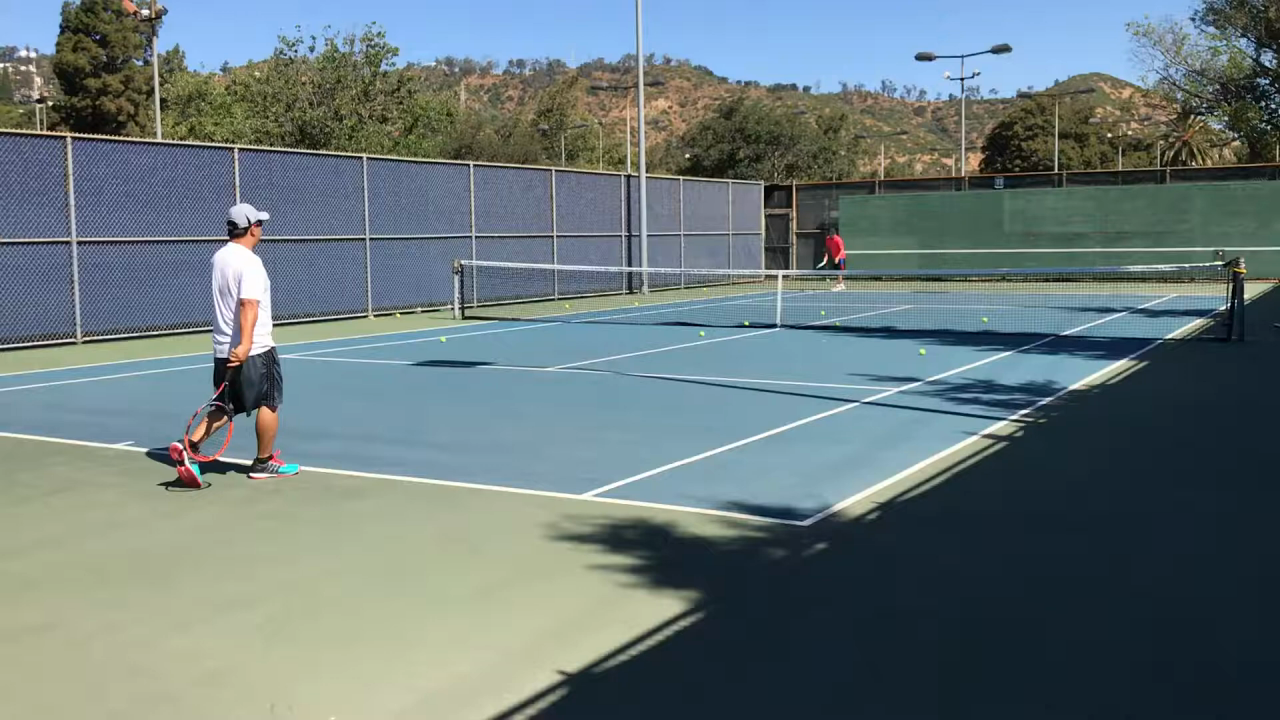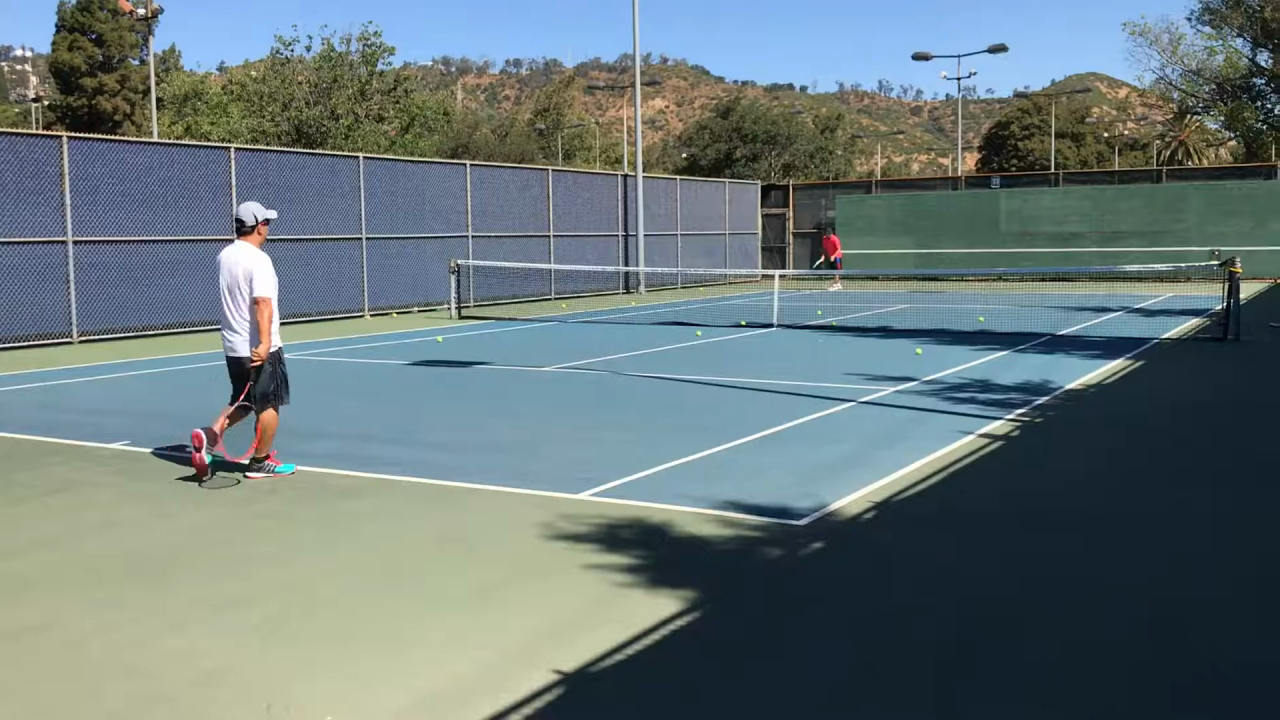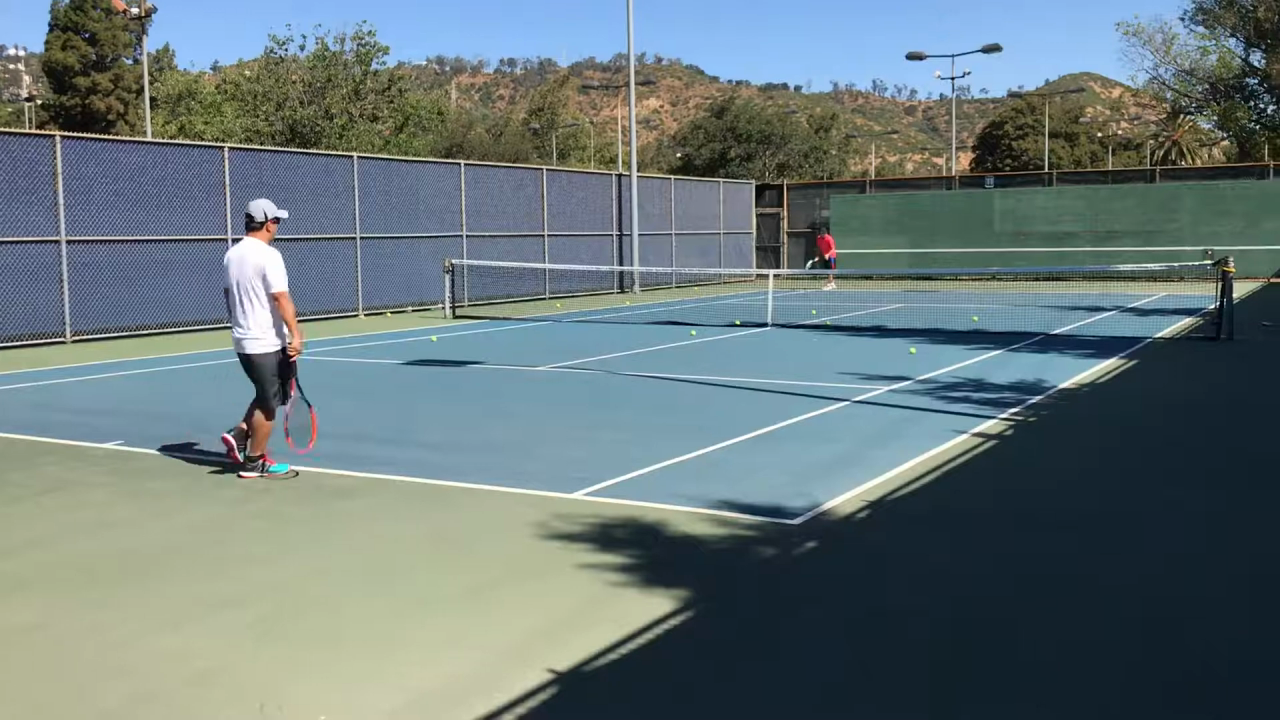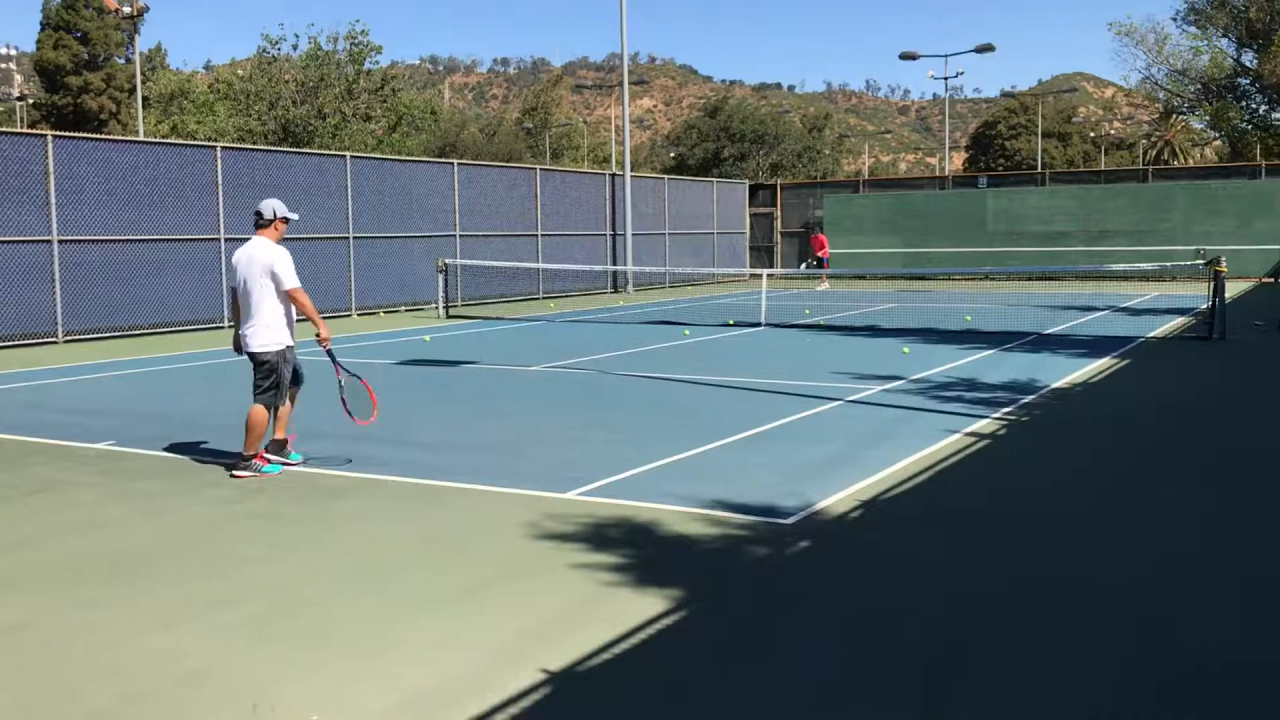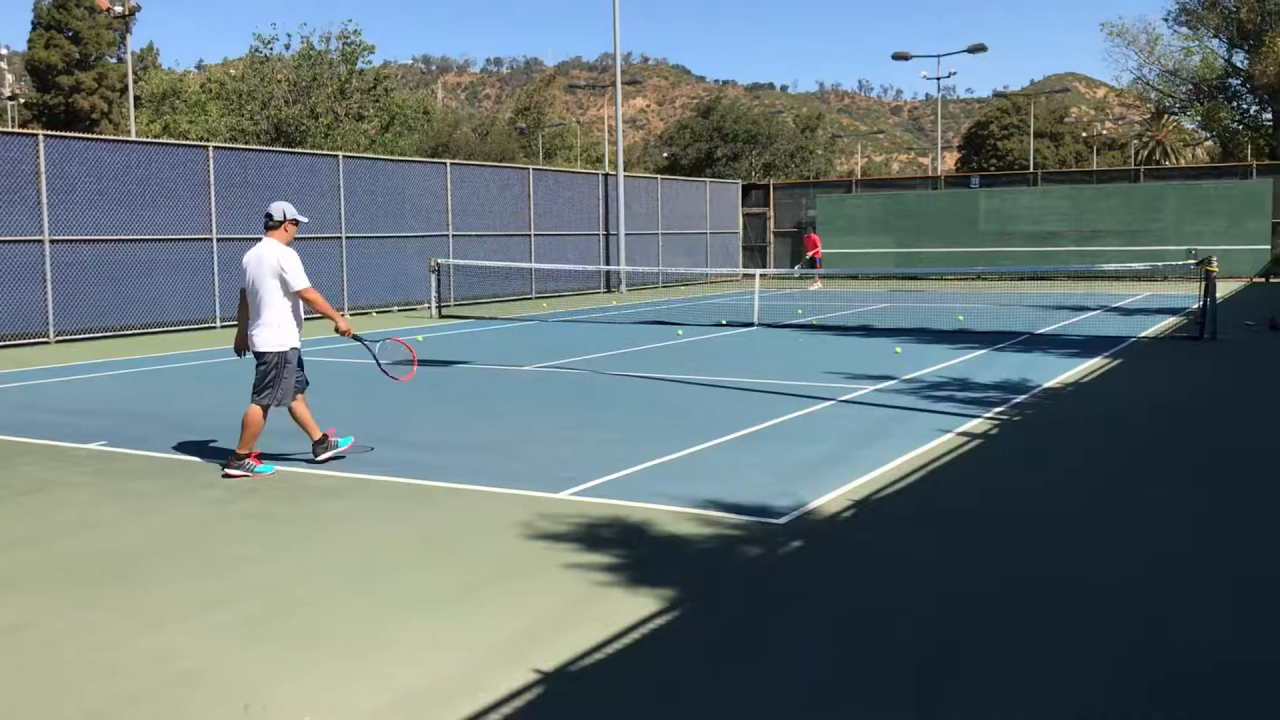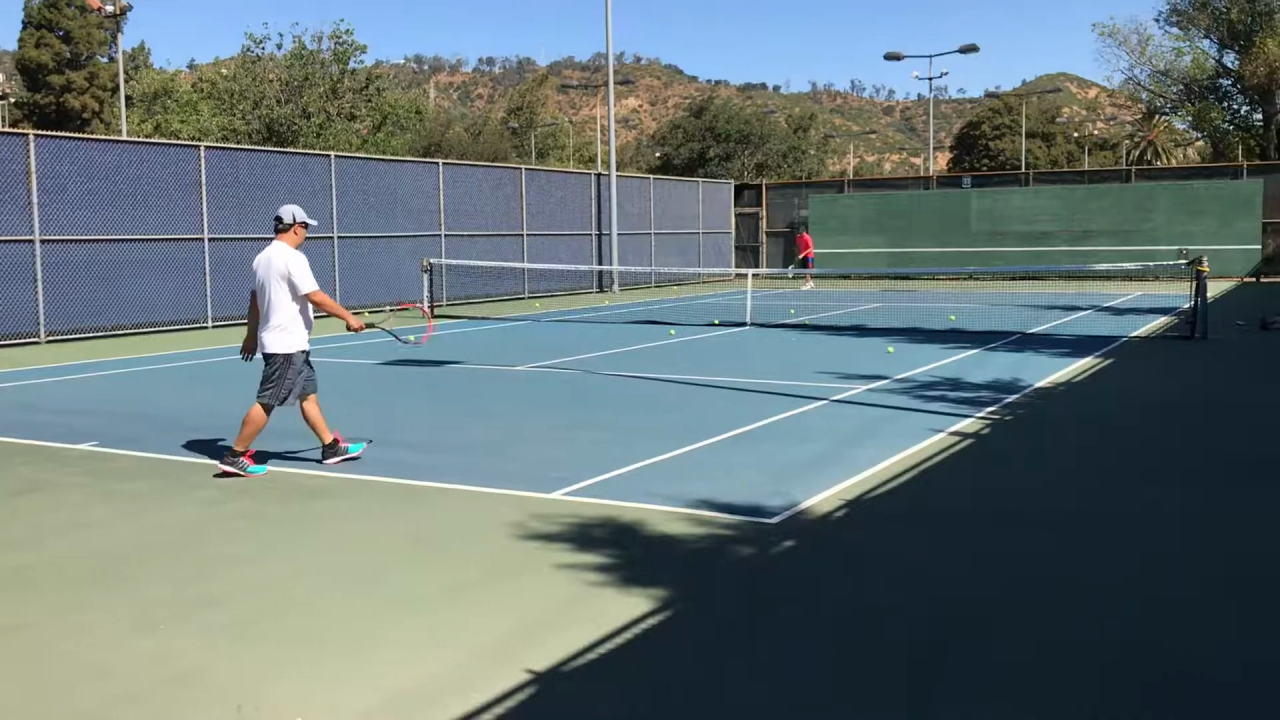
dt=0.1s
person 1, frame 1
left shoulder: (219, 257)
right shoulder: (249, 262)
right elbow: (249, 305)
right wrist: (245, 344)
left hip: (224, 348)
right hip: (252, 350)
left knee: (224, 406)
right knee: (268, 404)
left ankle: (188, 446)
right ankle: (263, 461)
person 1, frame 2
left shoulder: (225, 256)
right shoulder: (258, 259)
right elbow: (263, 304)
right wrist: (265, 342)
left hip: (234, 345)
right hip: (259, 348)
left knee: (244, 402)
right knee: (271, 404)
left ankle: (207, 435)
right ankle: (261, 461)
person 1, frame 3
left shoulder: (232, 254)
right shoulder: (268, 255)
right elbow: (281, 298)
right wrist: (295, 334)
left hip: (246, 340)
right hip: (268, 343)
left knee: (268, 394)
right knee: (271, 402)
left ankle: (238, 436)
right ankle: (255, 461)
person 1, frame 4
left shoulder: (241, 253)
right shoulder: (276, 254)
left elbow: (235, 296)
right elbow: (296, 294)
left wrist: (238, 330)
right wrist: (320, 325)
left hip: (255, 338)
right hip: (273, 341)
left knee: (290, 388)
right knee: (266, 399)
left ankle: (278, 445)
right ankle: (247, 460)
person 1, frame 5
left shoulder: (252, 255)
right shoulder: (284, 255)
left elbow: (245, 298)
right elbow: (307, 294)
left wrist: (242, 332)
right wrist: (338, 318)
left hip: (271, 339)
right hip: (278, 343)
left knee: (297, 392)
right knee: (263, 400)
left ankle: (321, 443)
right ankle: (240, 459)
person 1, frame 6
left shoulder: (263, 257)
right shoulder: (292, 258)
left elbow: (254, 300)
right elbow: (316, 296)
left wrist: (251, 335)
right wrist: (348, 317)
left hip: (280, 341)
right hip: (287, 344)
left knee: (308, 393)
right knee: (266, 400)
left ankle: (331, 447)
right ankle: (236, 455)
